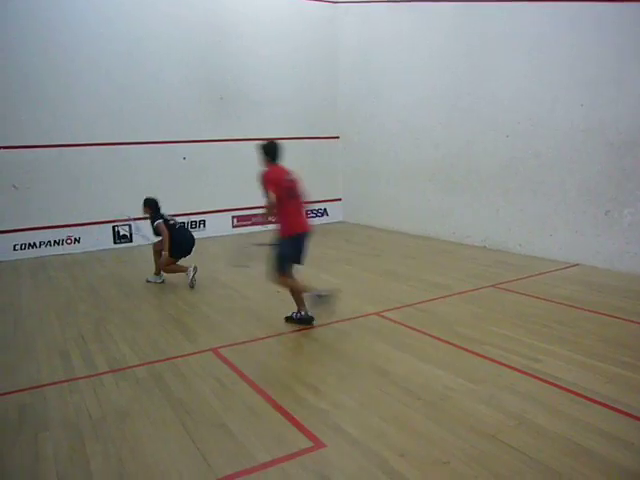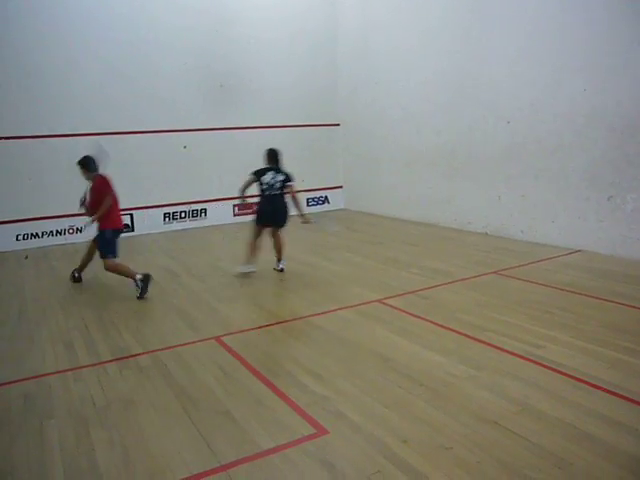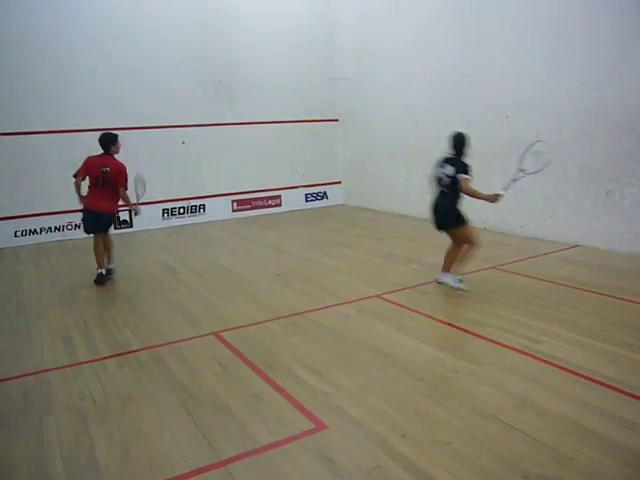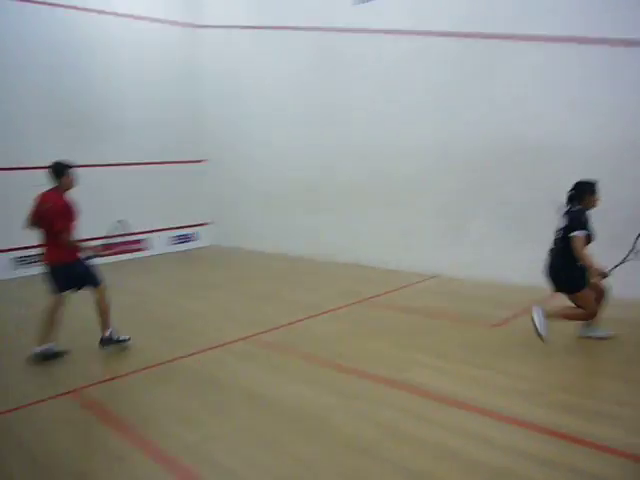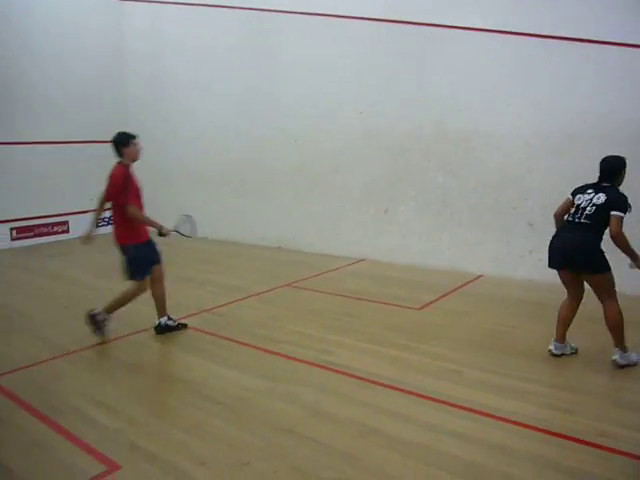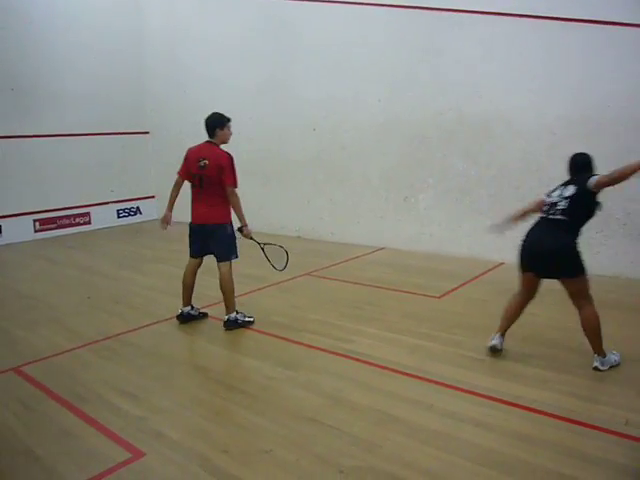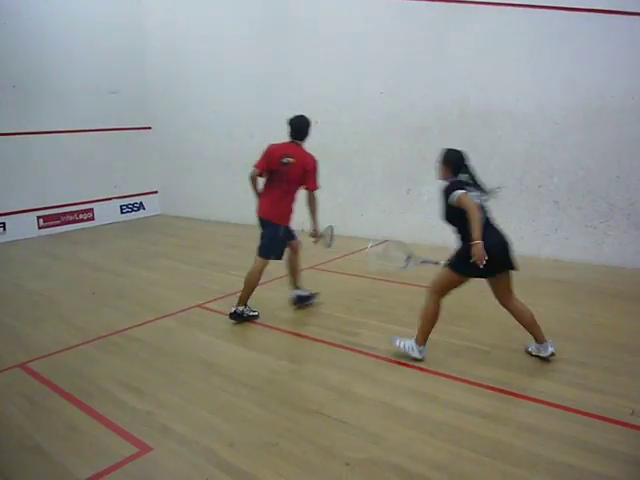
dt=0.7s
person 1, frame 1
left shoulder: (268, 175)
right shoulder: (288, 174)
left elbow: (272, 200)
right elbow: (301, 199)
left wrist: (268, 214)
left hip: (289, 231)
right hip: (302, 229)
left knee: (281, 278)
right knee: (286, 274)
left ankle: (319, 295)
right ankle: (302, 313)
person 1, frame 2
left shoulder: (100, 180)
right shoulder: (94, 187)
left elbow: (110, 199)
right elbow: (90, 212)
left wrist: (97, 216)
right wrist: (85, 205)
left hip: (110, 226)
right hip: (106, 226)
left knee: (109, 263)
right knee: (93, 247)
left ankle: (139, 278)
right ankle: (78, 273)
person 1, frame 3
left shoulder: (90, 160)
right shoulder: (119, 167)
left elbow: (77, 181)
right elbow: (122, 193)
left wrist: (81, 197)
right wrist: (132, 207)
left hip: (91, 208)
right hip: (109, 209)
left knee: (98, 238)
right knee: (105, 234)
left ankle: (101, 272)
right ankle: (110, 265)
person 1, frame 4
left shoulder: (43, 198)
right shoulder: (62, 204)
left elbow: (32, 223)
right elbow: (64, 238)
right wrist: (84, 248)
left hip: (52, 257)
right hip: (67, 258)
left knee: (57, 299)
right knee: (99, 289)
left ankle: (43, 347)
right ankle: (107, 334)
person 1, frame 5
left shoulder: (117, 173)
right shoulder: (124, 175)
left elbow: (102, 203)
right elbow: (133, 211)
left wrist: (92, 228)
right wrist: (159, 226)
left hip: (136, 236)
right hip: (133, 237)
left knee: (156, 273)
right knee: (140, 285)
left ankle: (164, 319)
right ankle: (100, 314)
person 1, frame 6
left shoulder: (192, 153)
right shoulder: (224, 158)
left elbow: (178, 183)
right elbow: (230, 193)
left wrist: (168, 210)
right wrist: (243, 224)
left hip: (197, 219)
right hip: (219, 221)
left knee: (194, 262)
right knee: (225, 265)
left ankle: (186, 309)
right ankle: (231, 315)
person 1, frame 7
left shoulder: (273, 150)
right shoulder: (309, 161)
left elbow: (253, 175)
right elbow: (311, 196)
left wrist: (259, 195)
right wrist: (315, 226)
left hip: (265, 212)
right hip: (279, 217)
left knee: (293, 245)
right knee: (262, 262)
left ankle: (298, 292)
right ankle: (239, 308)
person 2, frame 1
left shoulder: (155, 218)
right shoulder: (160, 216)
left elbow: (165, 233)
left wrist: (166, 250)
left hip: (182, 242)
right hip: (187, 239)
left knee: (163, 267)
right knee: (156, 247)
left ankle: (188, 270)
right ankle: (157, 276)
person 2, frame 2
left shoulder: (259, 172)
right shoulder: (285, 175)
left elbow: (243, 188)
right elbow: (293, 196)
left wrist: (242, 197)
right wrist: (302, 214)
left hip: (265, 208)
right hip: (280, 208)
left knee: (256, 236)
right knee: (275, 234)
left ankle: (249, 265)
right ankle: (279, 263)
person 2, frame 3
left shoulder: (443, 161)
right shoulder: (461, 166)
left elbow: (436, 180)
right elbow: (465, 189)
right wrist: (486, 197)
left hip: (439, 207)
right hip: (448, 210)
left knee: (458, 243)
right knee: (472, 243)
left ankle: (446, 274)
right ankle: (447, 273)
person 2, frame 4
left shoulder: (572, 213)
right shoulder: (579, 219)
left elbow: (562, 238)
right elbow: (578, 249)
right wrist: (594, 270)
left hip: (562, 265)
right hip: (563, 269)
left knee: (599, 292)
right knee: (589, 311)
left ankle: (588, 327)
right ankle: (543, 314)
person 2, frame 5
left shoulder: (583, 189)
right shoulder: (618, 198)
left elbow: (558, 214)
right elbow: (615, 234)
left hip: (559, 243)
right hip: (585, 248)
left knee: (574, 296)
right knee: (609, 299)
left ankle: (559, 343)
right ankle: (622, 352)
person 2, frame 6
left shoulder: (558, 189)
right shoulder: (587, 186)
left elbow: (533, 207)
right elbow: (610, 178)
left wrist: (509, 221)
left hip: (532, 242)
right hip: (561, 247)
left knee: (524, 294)
right knee: (584, 304)
left ankle: (498, 338)
right ankle: (601, 357)
person 2, frame 7
left shoulder: (455, 189)
right shoulder: (471, 186)
left elbow: (473, 209)
left wrist: (476, 242)
left hip: (481, 248)
right hip: (497, 244)
left knee: (434, 294)
right knee: (508, 299)
left ankle: (419, 345)
right ankle: (543, 344)
